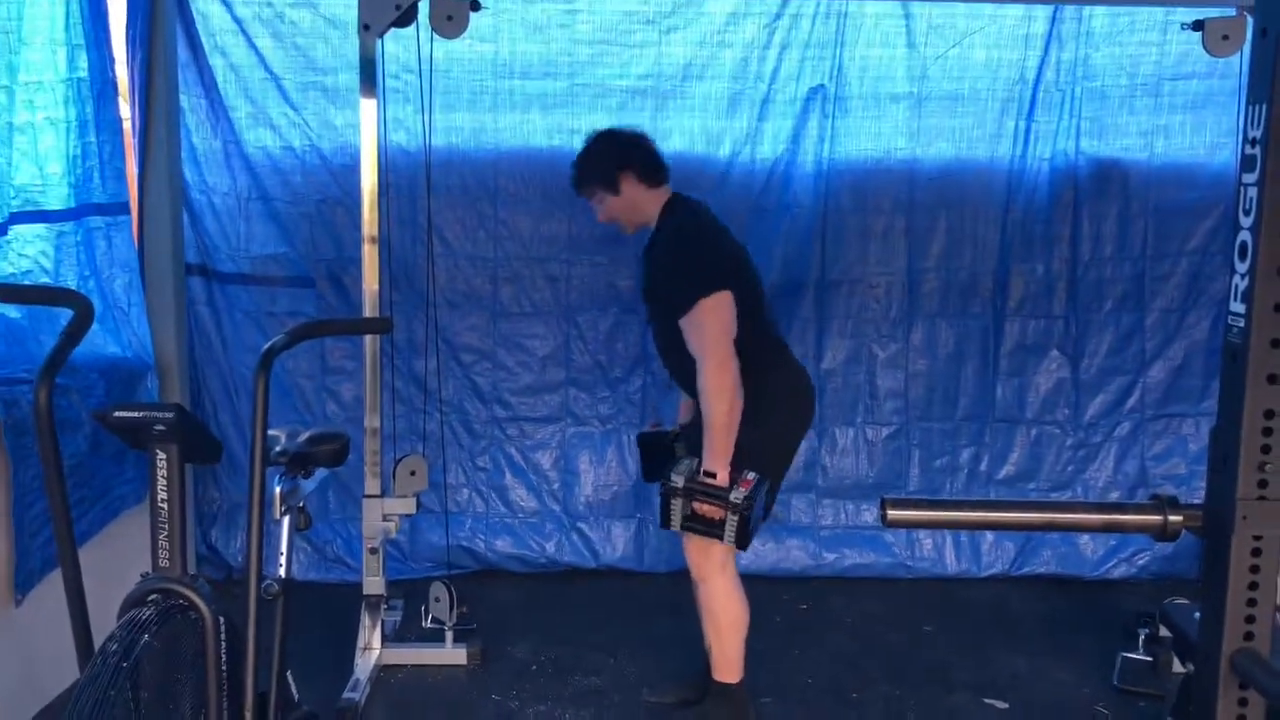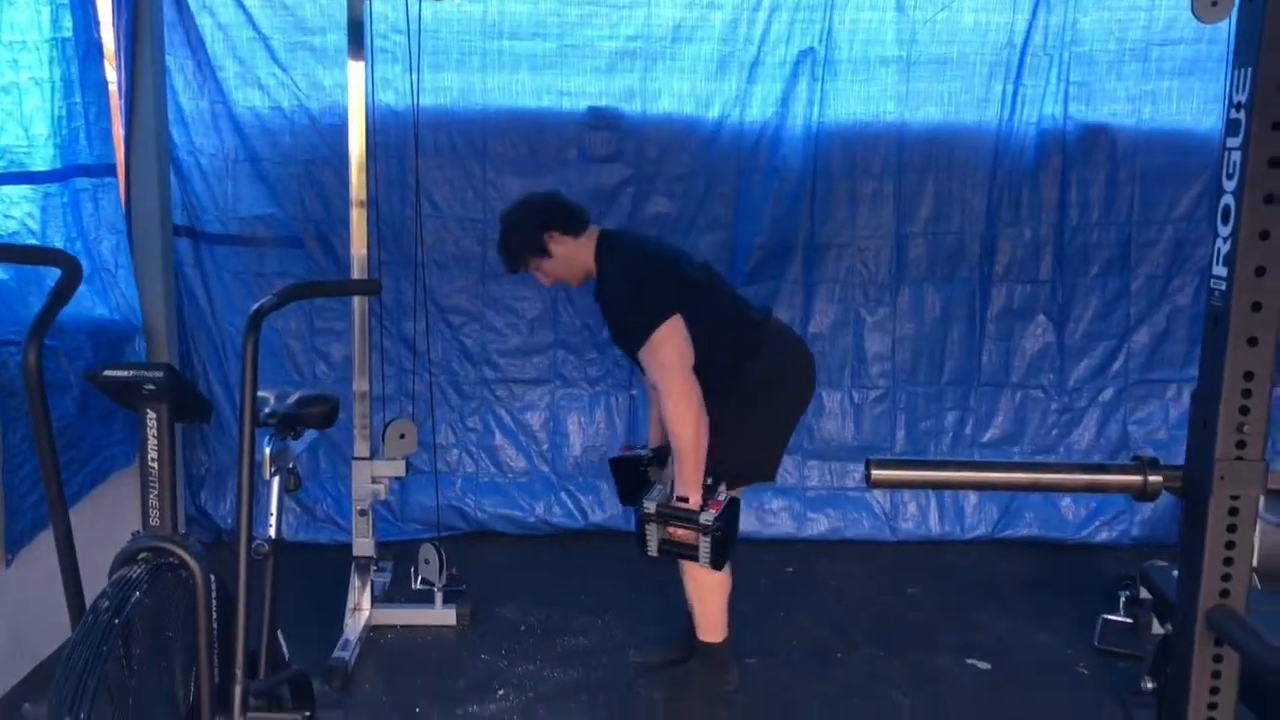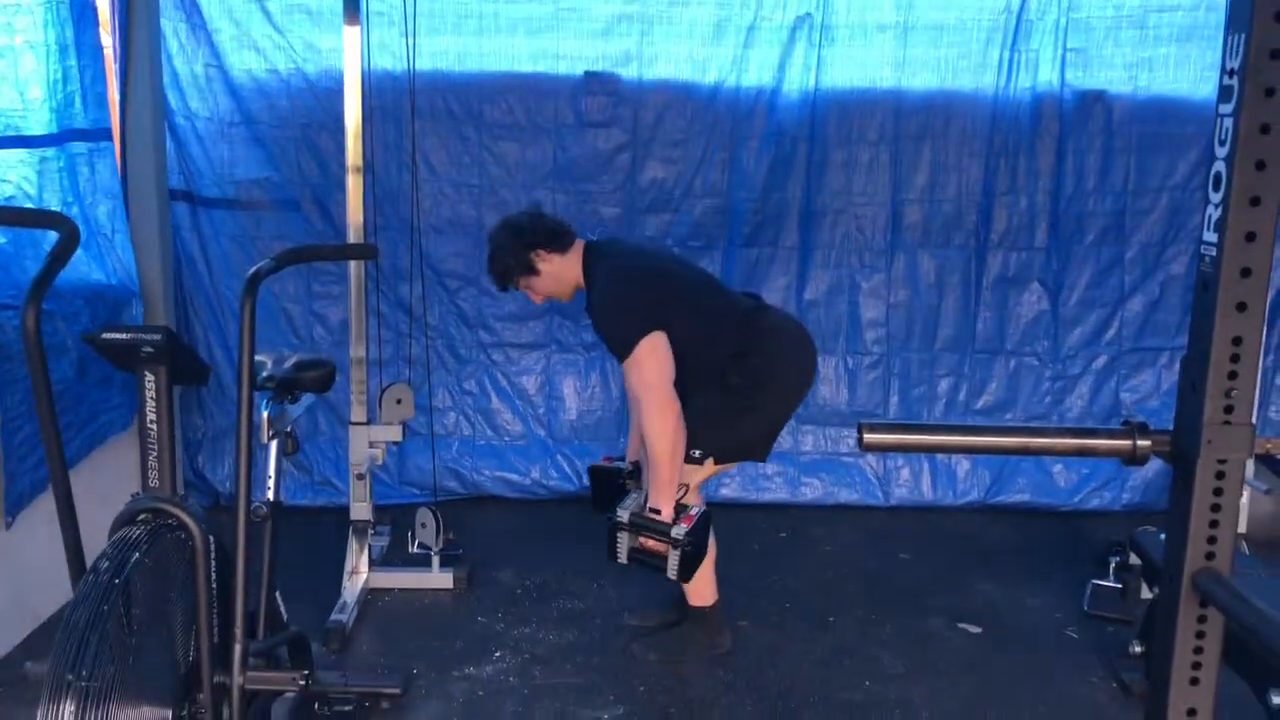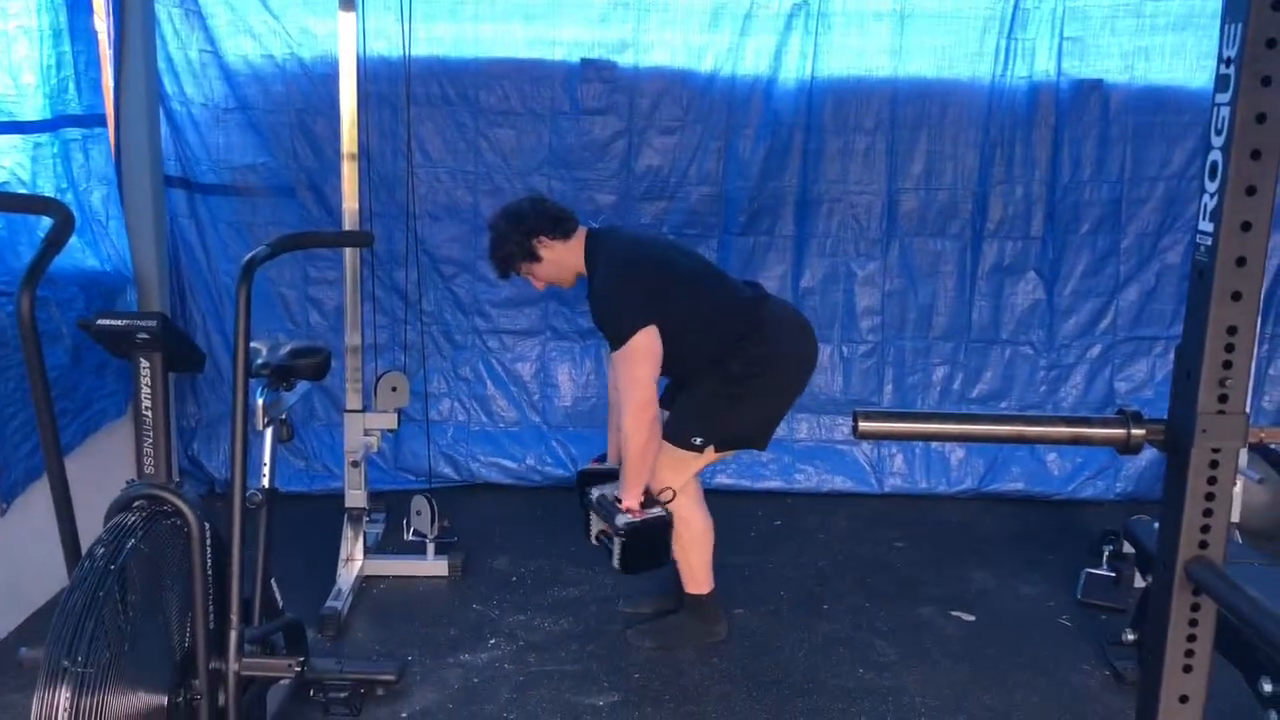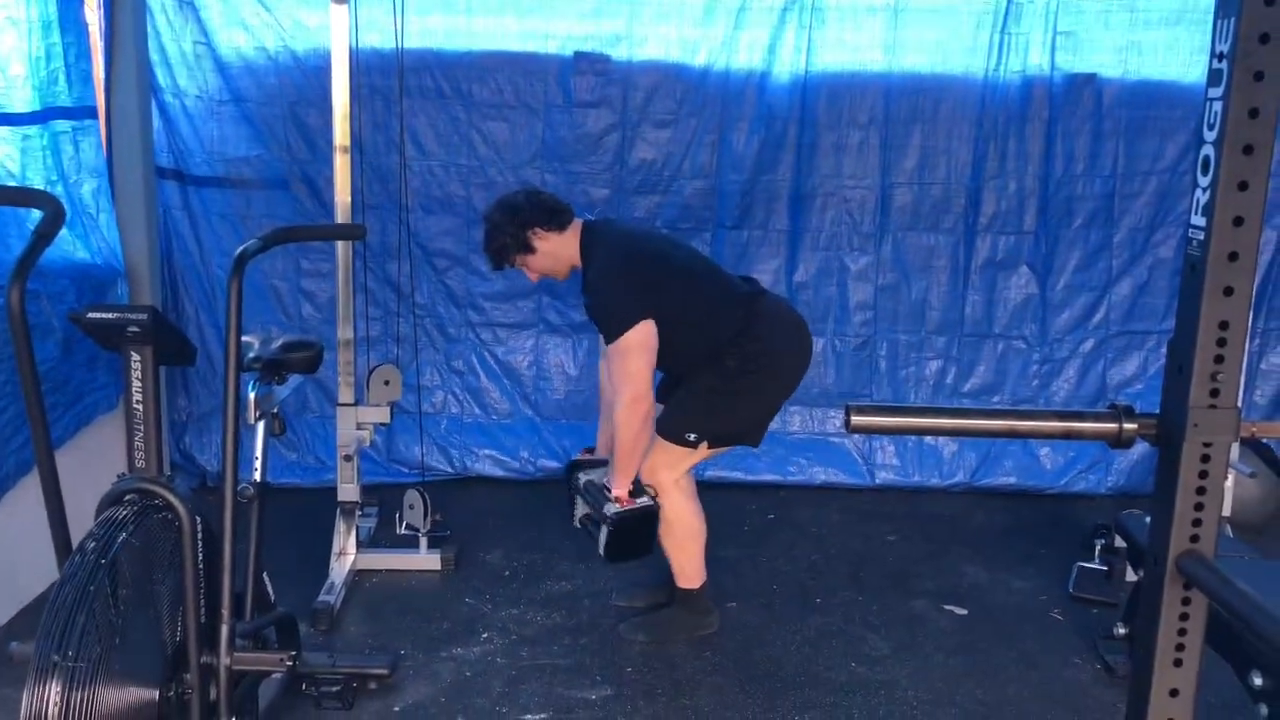
dt=0.5s
person 1, frame 1
left shoulder: (683, 242)
right shoulder: (679, 231)
left elbow: (717, 365)
left wrist: (714, 467)
right wrist: (687, 427)
left hip: (763, 406)
right hip: (748, 401)
left knee: (708, 551)
right knee: (701, 542)
person 1, frame 2
left shoulder: (626, 280)
right shoulder: (622, 258)
left elbow: (680, 393)
right elbow: (663, 369)
left wrist: (688, 491)
right wrist: (655, 447)
left hip: (767, 379)
right hip: (758, 369)
left knee: (689, 515)
right knee: (686, 507)
left ankle: (713, 661)
right ankle: (700, 635)
person 1, frame 3
left shoulder: (615, 294)
right shoulder: (610, 267)
left elbow: (662, 410)
right elbow: (645, 378)
left wrist: (661, 506)
right wrist: (635, 455)
left hip: (769, 366)
right hip: (758, 351)
left knee: (672, 481)
right knee: (665, 471)
left ankle: (705, 624)
right ankle: (694, 599)
person 1, frame 4
left shoulder: (616, 281)
right shoulder: (611, 255)
left elbow: (641, 405)
right elbow: (621, 369)
left wrist: (630, 496)
right wrist: (615, 457)
left hip: (770, 355)
right hip: (752, 340)
left knee: (666, 472)
right knee: (664, 452)
left ankle: (702, 613)
right ankle: (688, 587)
person 1, frame 5
left shoulder: (612, 274)
right shoulder: (605, 248)
left elbow: (635, 399)
right elbow: (614, 361)
left wrist: (619, 485)
right wrist: (604, 450)
left hip: (765, 352)
right hip: (743, 337)
left knee: (659, 467)
right knee: (657, 446)
left ankle: (693, 606)
right ankle: (680, 580)
